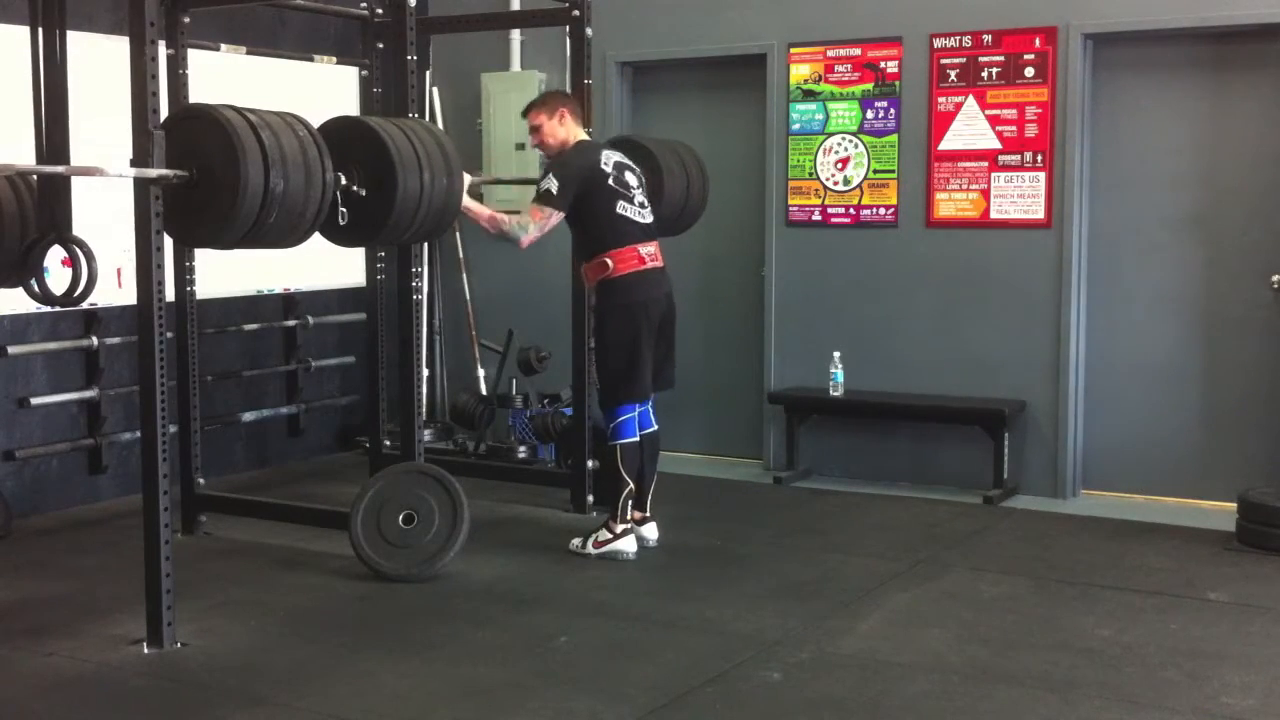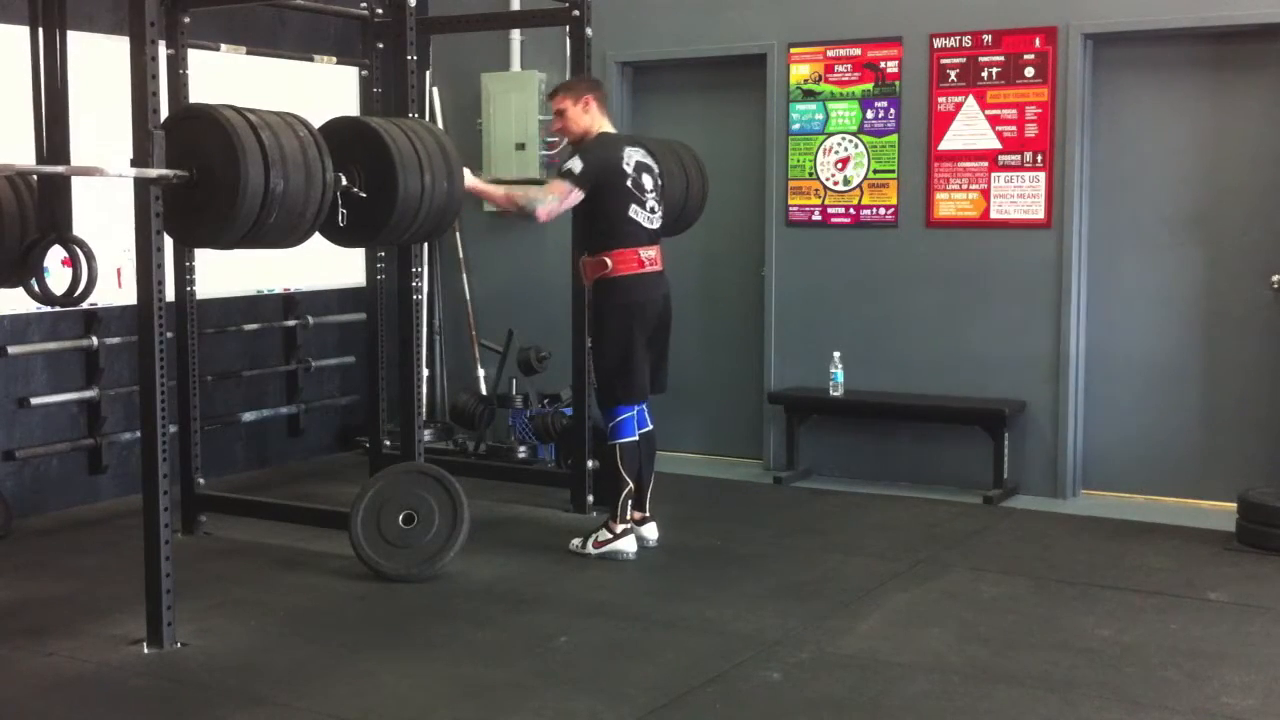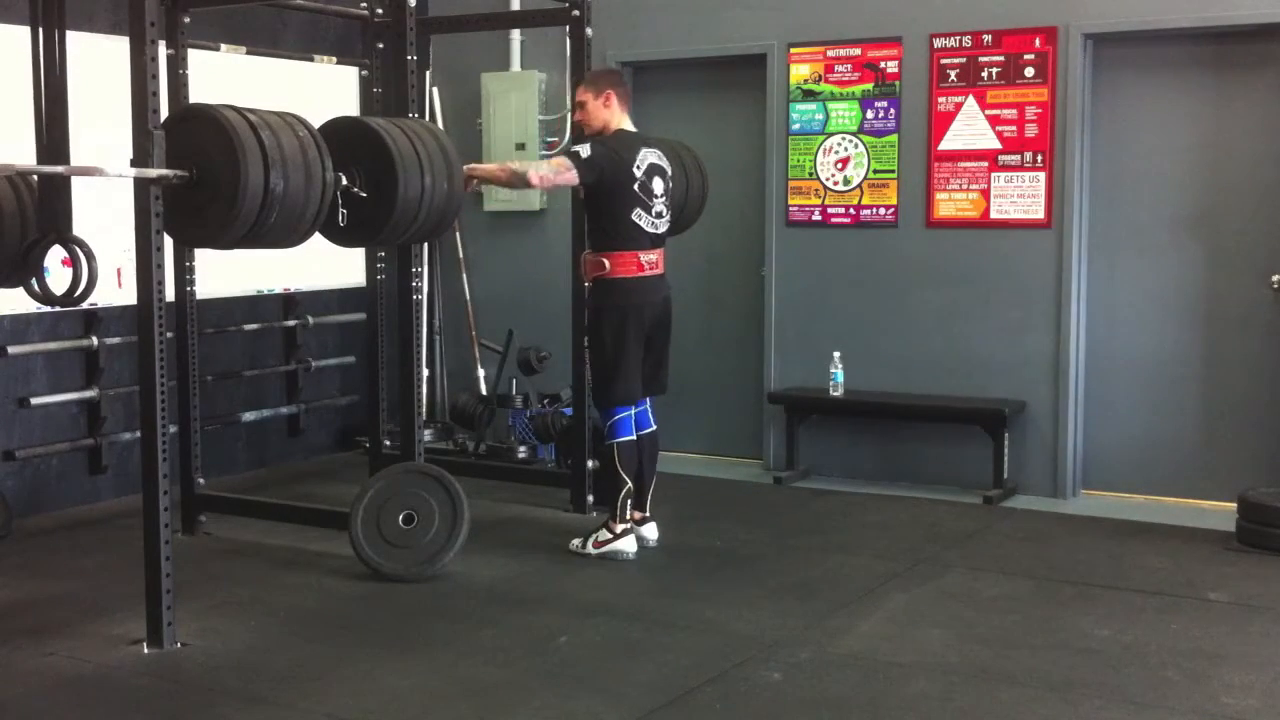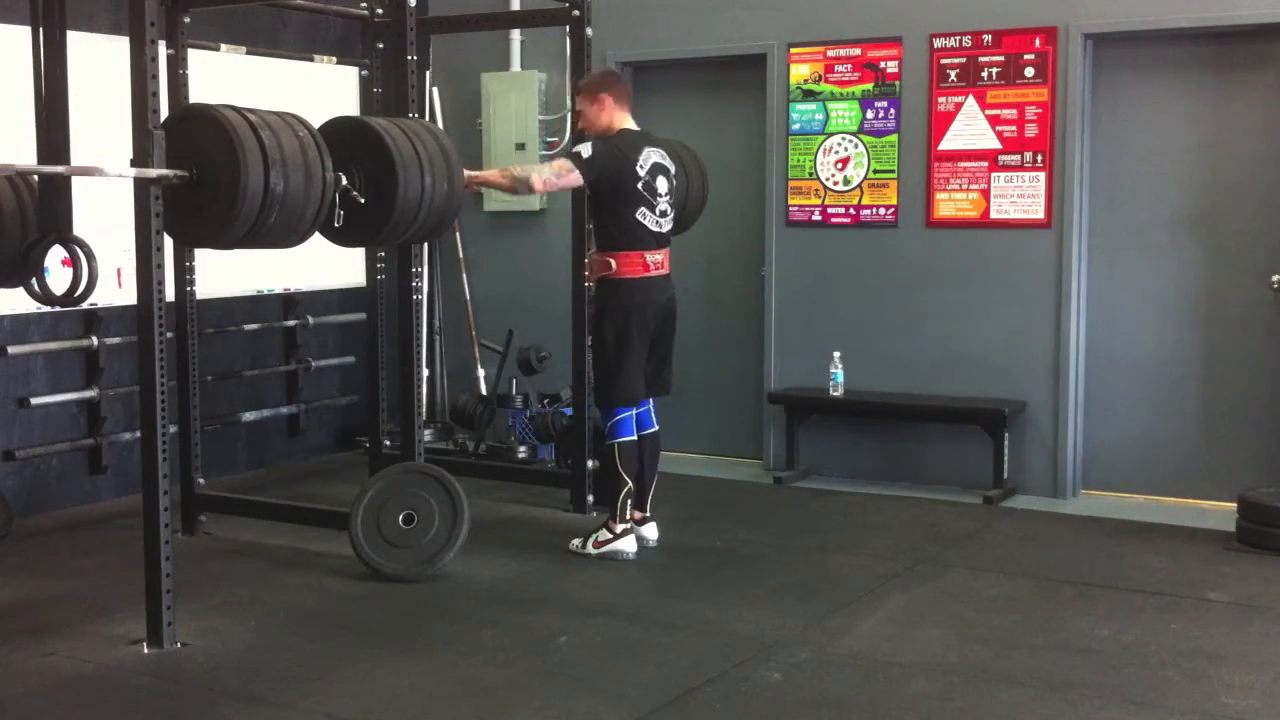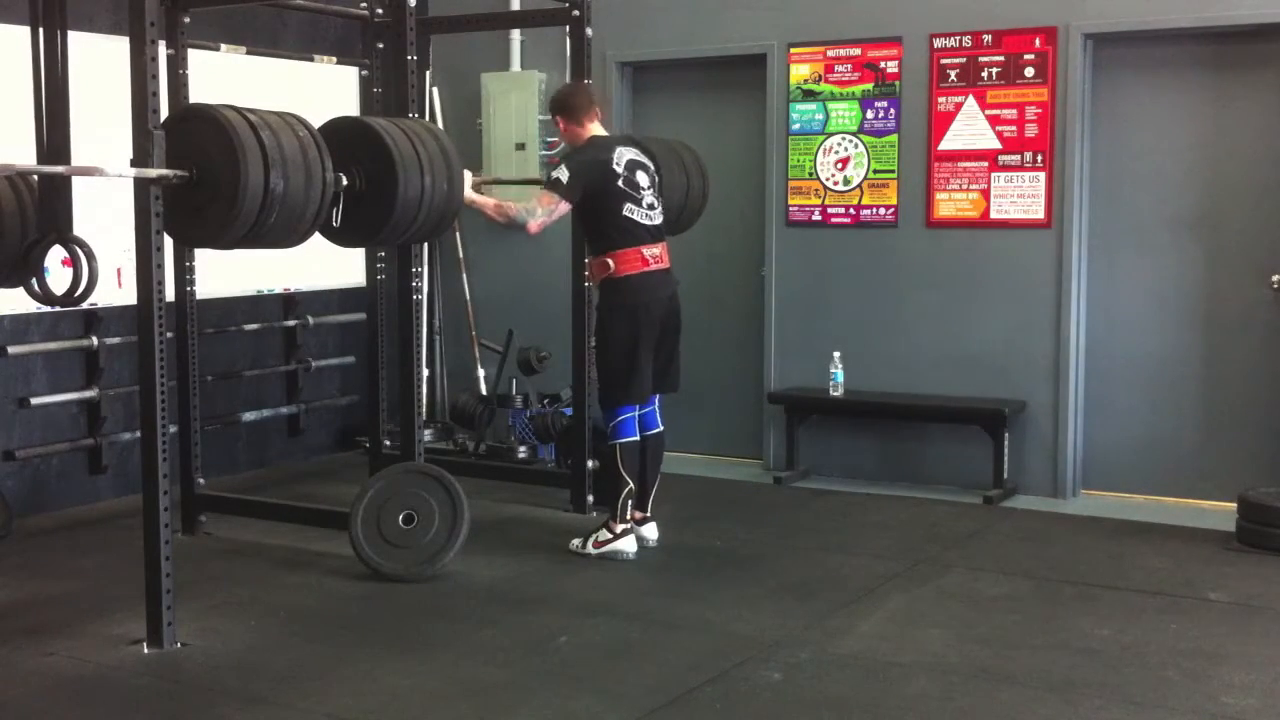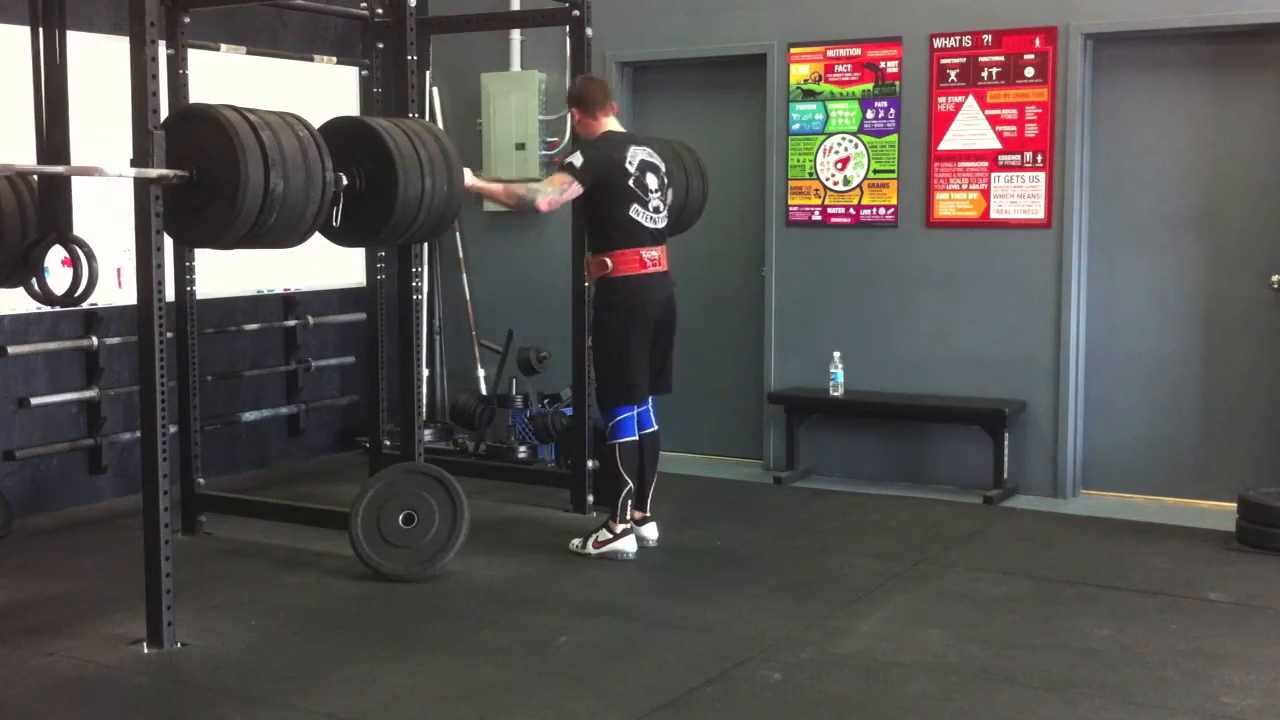
dt=0.2s
person 1, frame 1
left shoulder: (570, 165)
right shoulder: (613, 157)
left elbow: (524, 233)
left wrist: (465, 201)
left hip: (624, 293)
right hip: (654, 286)
left knee: (621, 407)
right knee: (640, 403)
left ankle: (620, 529)
right ankle: (641, 516)
person 1, frame 2
left shoulder: (595, 156)
right shoulder: (635, 152)
left elbow: (540, 207)
left wrist: (473, 186)
left hip: (621, 293)
right hip: (652, 288)
left knee: (620, 407)
right knee: (636, 405)
left ankle: (620, 528)
right ankle: (641, 516)
person 1, frame 3
left shoulder: (605, 151)
right shoulder: (653, 154)
left elbow: (535, 175)
left wrist: (470, 171)
left hip: (620, 293)
right hip: (653, 289)
left knee: (617, 408)
right knee: (639, 405)
left ankle: (619, 529)
right ankle: (641, 517)
person 1, frame 4
left shoulder: (608, 151)
right shoulder: (656, 152)
left elbow: (537, 178)
left wrist: (471, 176)
left hip: (625, 292)
right hip: (659, 289)
left knee: (619, 408)
right knee: (642, 404)
left ankle: (619, 529)
right ankle: (642, 517)
person 1, frame 5
left shoulder: (583, 161)
right shoulder: (633, 151)
left elbow: (531, 219)
left wrist: (469, 194)
left hip: (627, 292)
right hip: (662, 286)
left knee: (621, 407)
right knee: (647, 404)
left ankle: (619, 529)
right ankle: (642, 517)
person 1, frame 6
left shoulder: (596, 155)
right shoulder: (647, 152)
left elbow: (541, 198)
left wrist: (474, 184)
left hip: (623, 291)
right hip: (659, 287)
left knee: (619, 407)
right knee: (641, 403)
left ankle: (619, 529)
right ankle: (642, 516)
